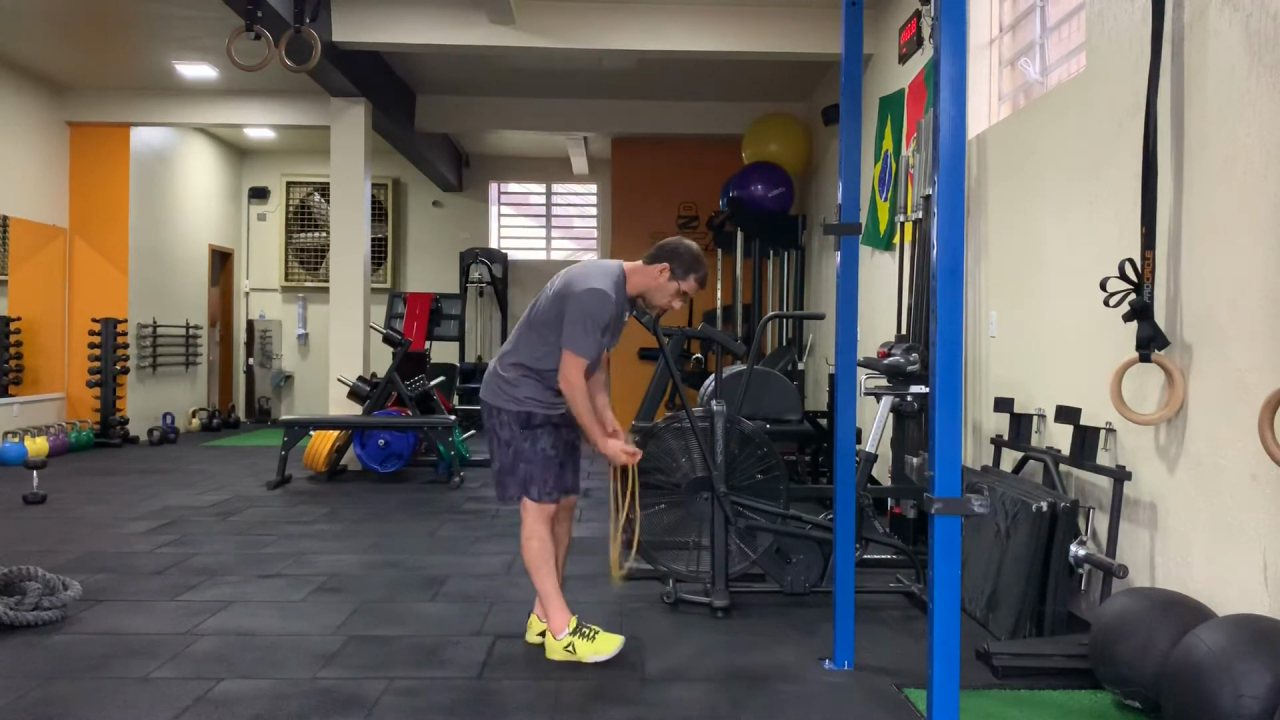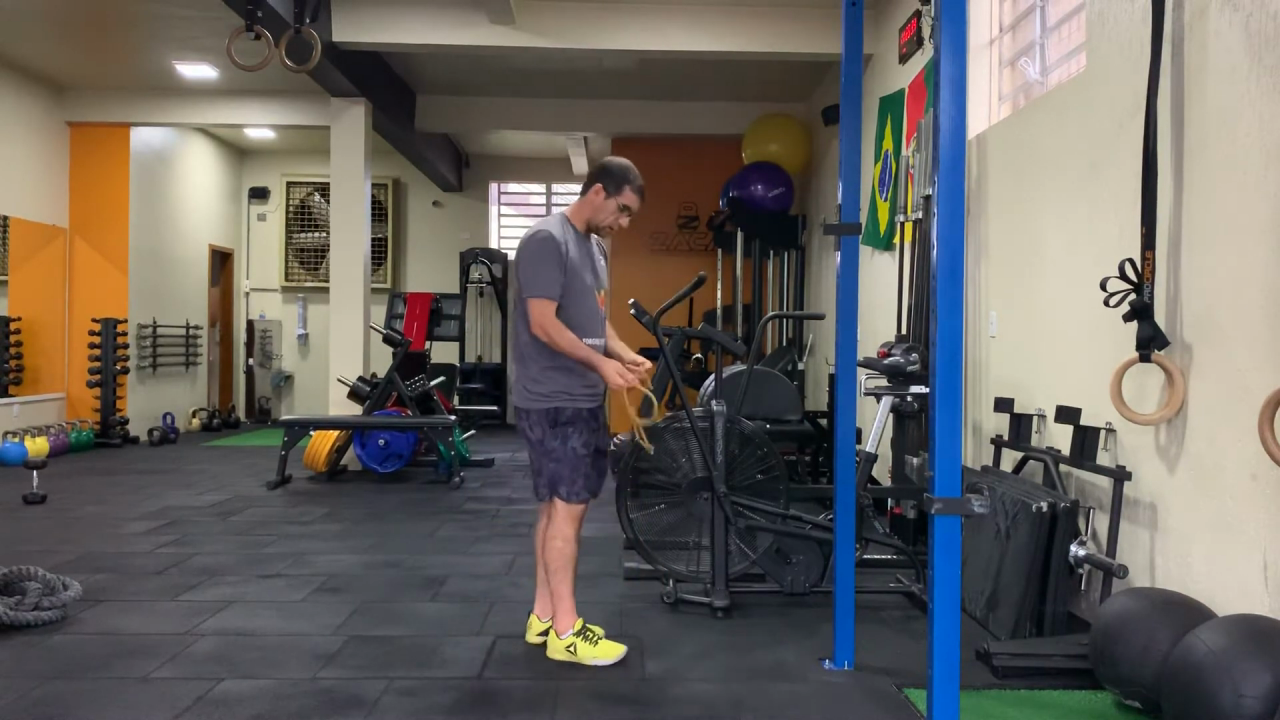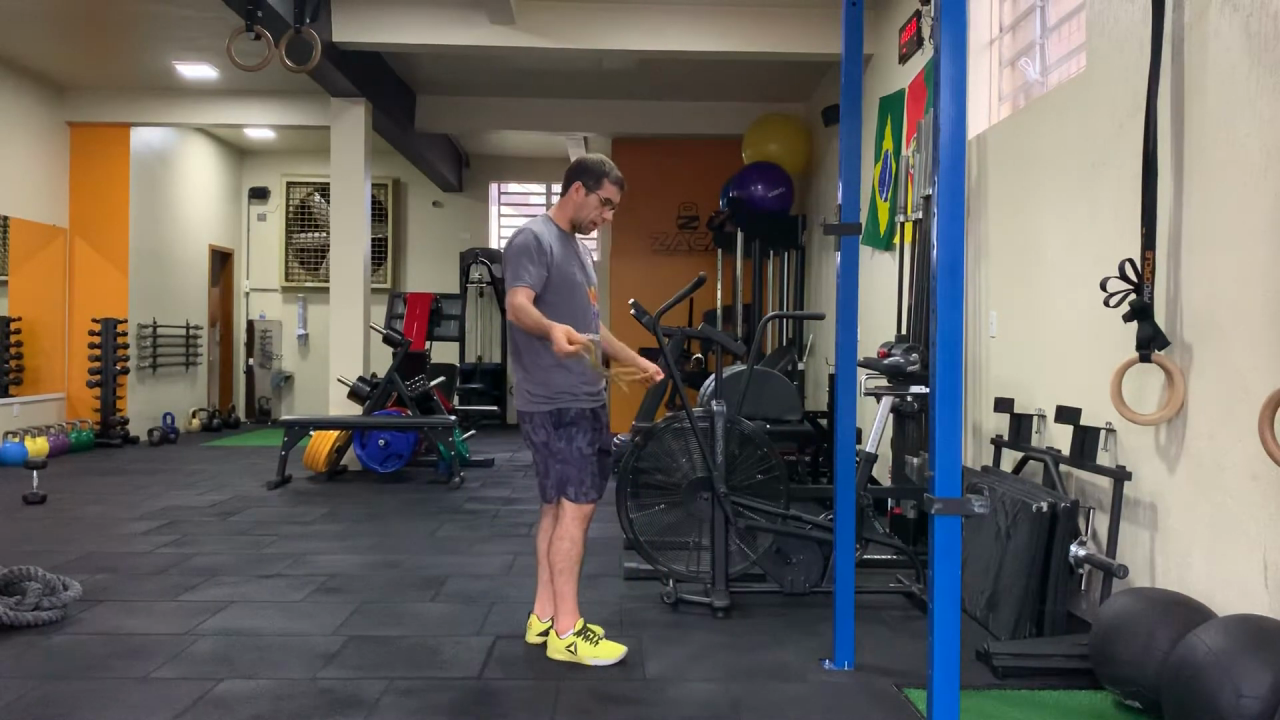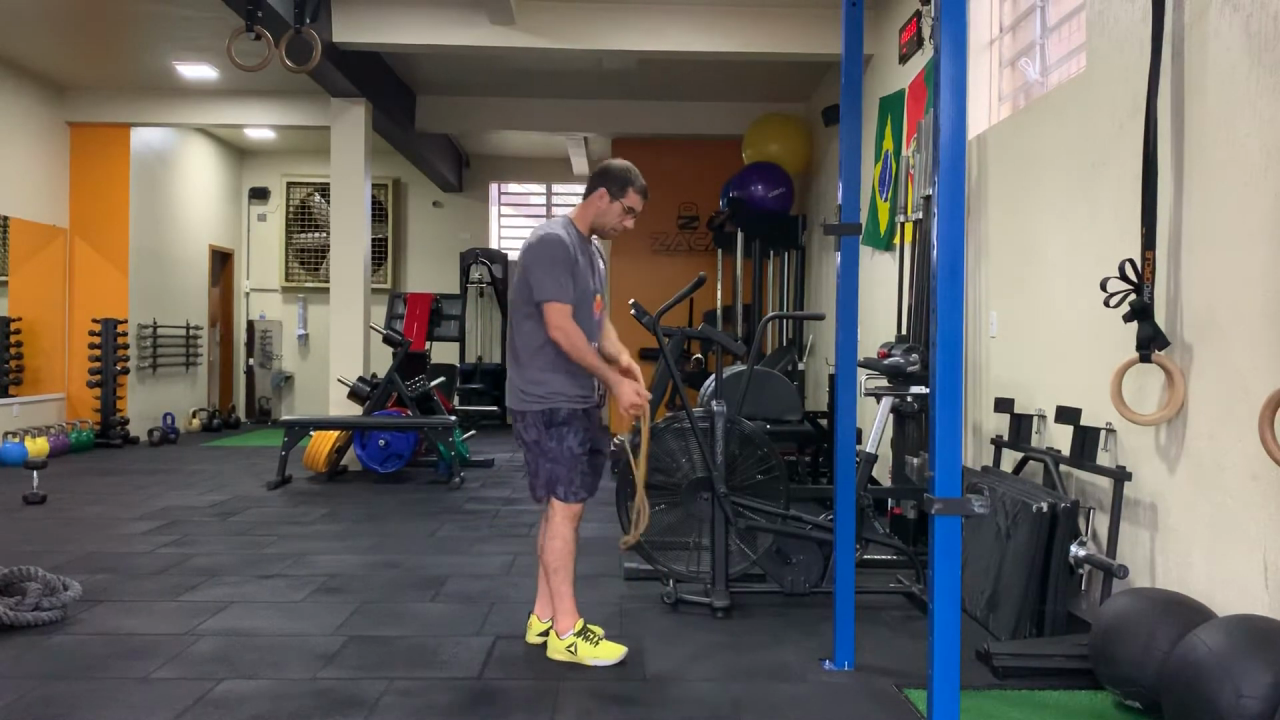
dt=0.7s
person 1, frame 1
left shoulder: (621, 294)
right shoulder: (596, 292)
right elbow: (569, 375)
left wrist: (611, 424)
right wrist: (601, 441)
left hip: (552, 401)
right hip: (519, 400)
left knee: (563, 505)
right knee: (539, 509)
left ankle: (545, 616)
right ankle: (561, 631)
person 1, frame 2
left shoulder: (594, 246)
right shoulder: (546, 240)
right elbow: (543, 323)
left wrist: (625, 355)
right wrist: (601, 365)
left hip: (582, 400)
right hip: (551, 402)
left knee: (559, 506)
right knee: (567, 508)
left ankle: (544, 616)
right ankle: (565, 631)
person 1, frame 3
left shoulder: (577, 247)
right shoulder: (533, 240)
right elbow: (517, 304)
left wrist: (635, 360)
right wrist: (552, 330)
left hip: (582, 399)
right hip: (554, 404)
left knee: (559, 506)
right knee: (575, 508)
left ankle: (545, 616)
right ankle: (566, 632)
person 1, frame 4
left shoulder: (592, 251)
right shoulder: (553, 242)
right elbow: (561, 328)
left wrist: (622, 359)
right wrist: (615, 382)
left hip: (575, 400)
right hip: (548, 402)
left knee: (561, 506)
right knee: (565, 507)
left ankle: (546, 617)
right ankle: (566, 632)
